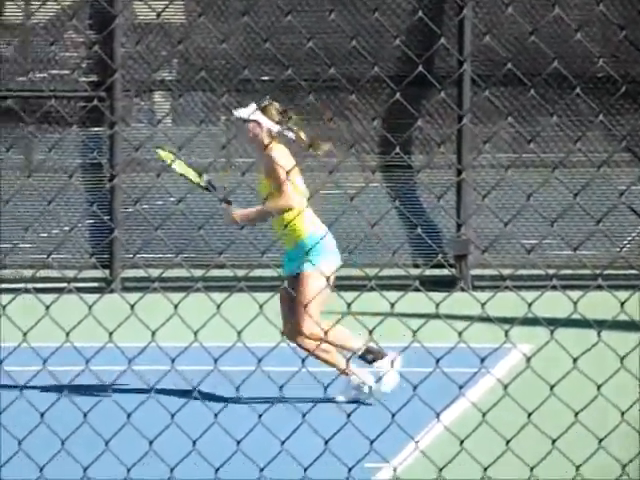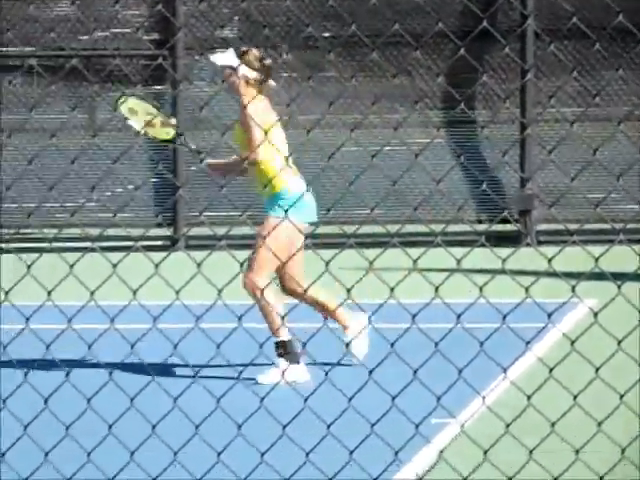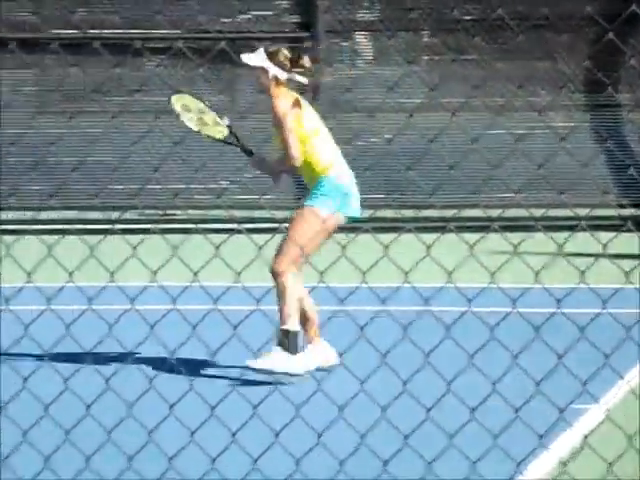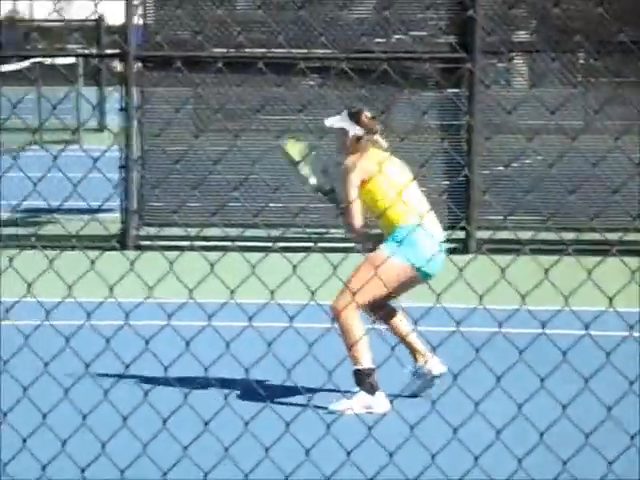
dt=0.3s
person 1, frame 1
left shoulder: (275, 153)
right shoulder: (273, 154)
left elbow: (290, 200)
left wrist: (248, 214)
right wrist: (260, 214)
left hip: (314, 246)
right hip: (296, 250)
left knee: (307, 327)
right knee: (293, 331)
left ankle: (380, 358)
right ankle: (358, 377)
person 1, frame 2
left shoulder: (250, 104)
right shoulder: (256, 103)
left elbow: (256, 155)
left wrist: (224, 166)
right wrist: (235, 166)
left hip: (288, 198)
right hip: (284, 199)
left knee: (255, 278)
right knee: (291, 282)
left ankle: (290, 360)
right ankle: (350, 321)
person 1, frame 3
left shoulder: (280, 104)
right shoulder: (291, 100)
left elbow: (293, 159)
left wrist: (270, 166)
right wrist: (276, 167)
left hip: (332, 188)
right hip: (333, 187)
left knee: (283, 266)
right knee: (284, 266)
right ankle: (315, 347)
person 1, frame 4
right shoulder: (385, 157)
left elbow: (354, 223)
left wrist: (357, 227)
left hip: (410, 239)
right hip: (431, 242)
right knee: (376, 304)
